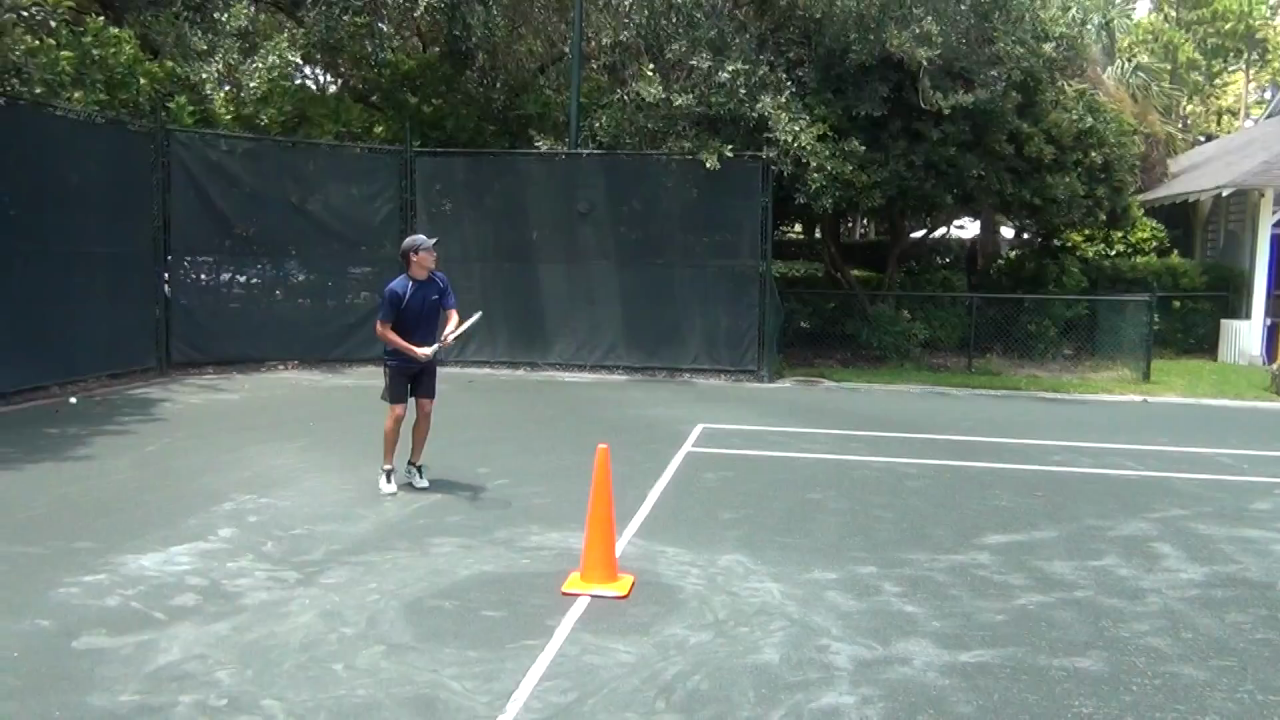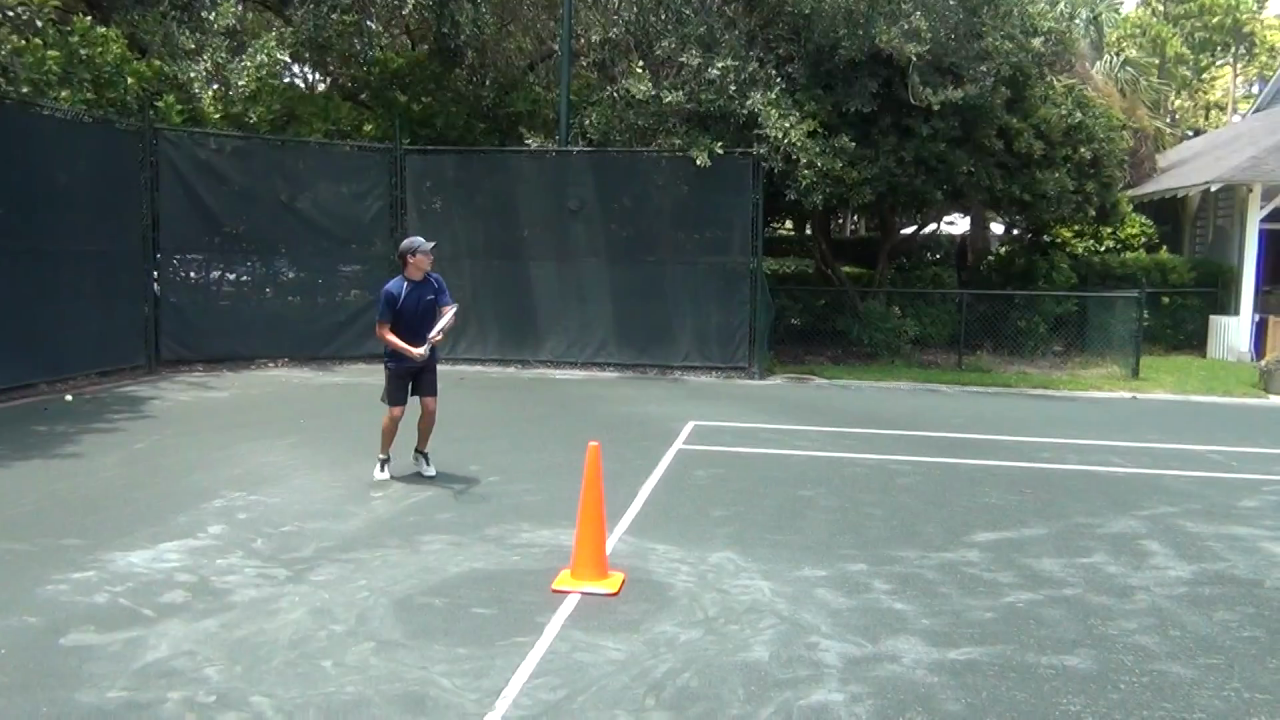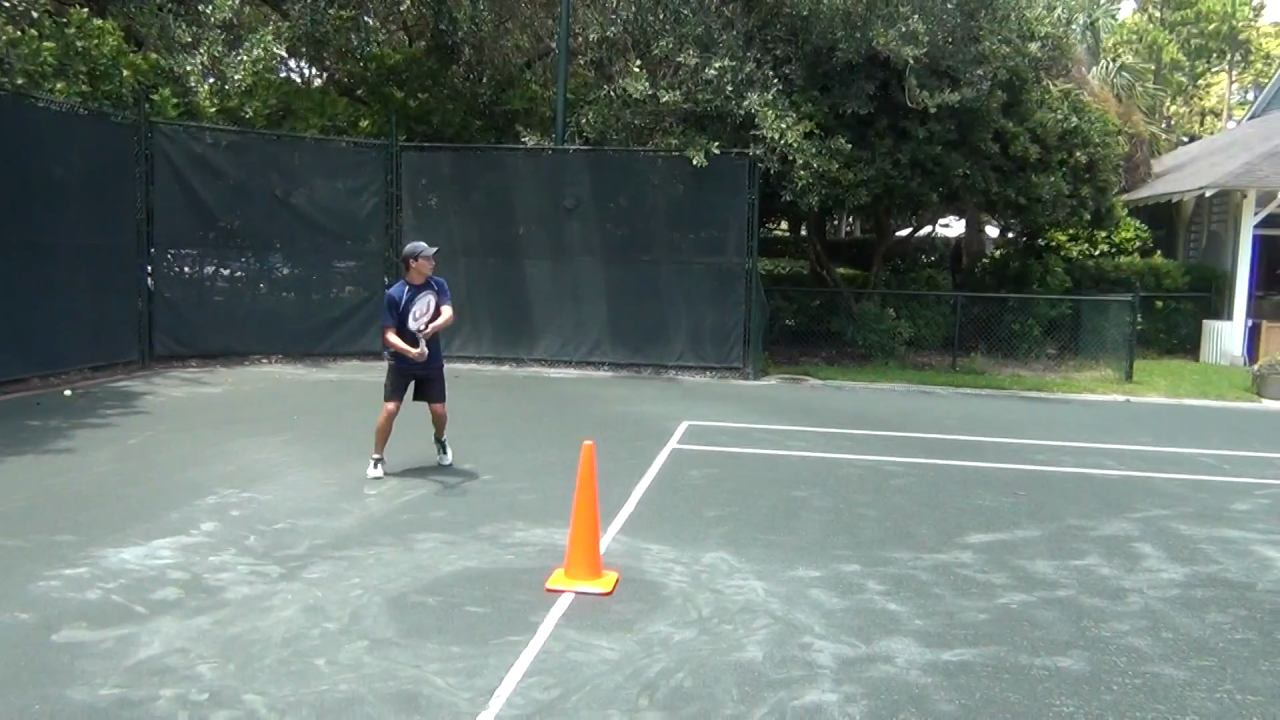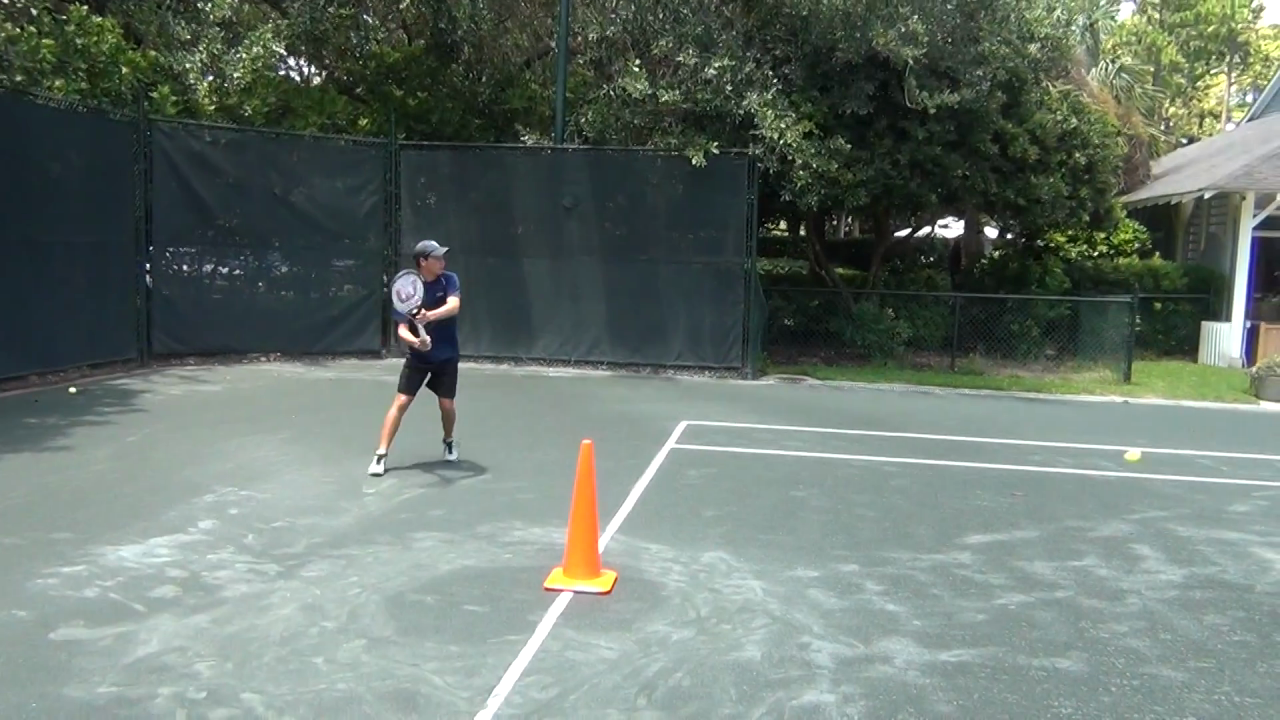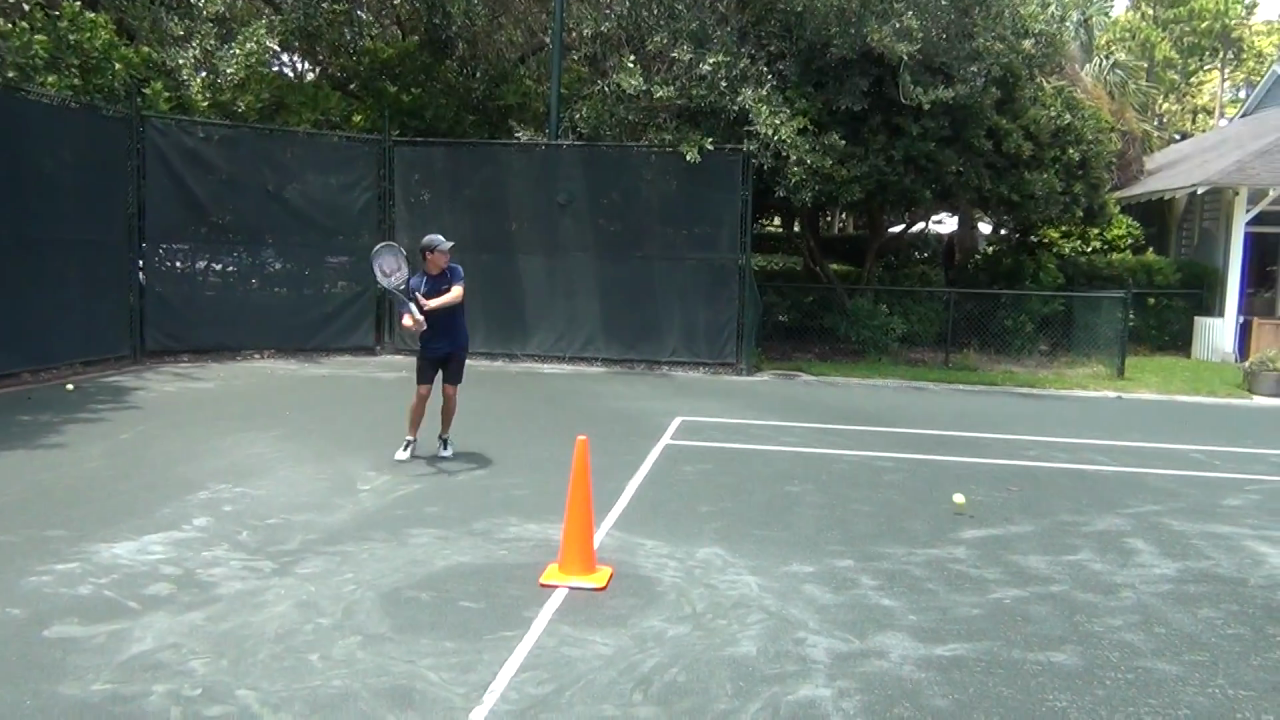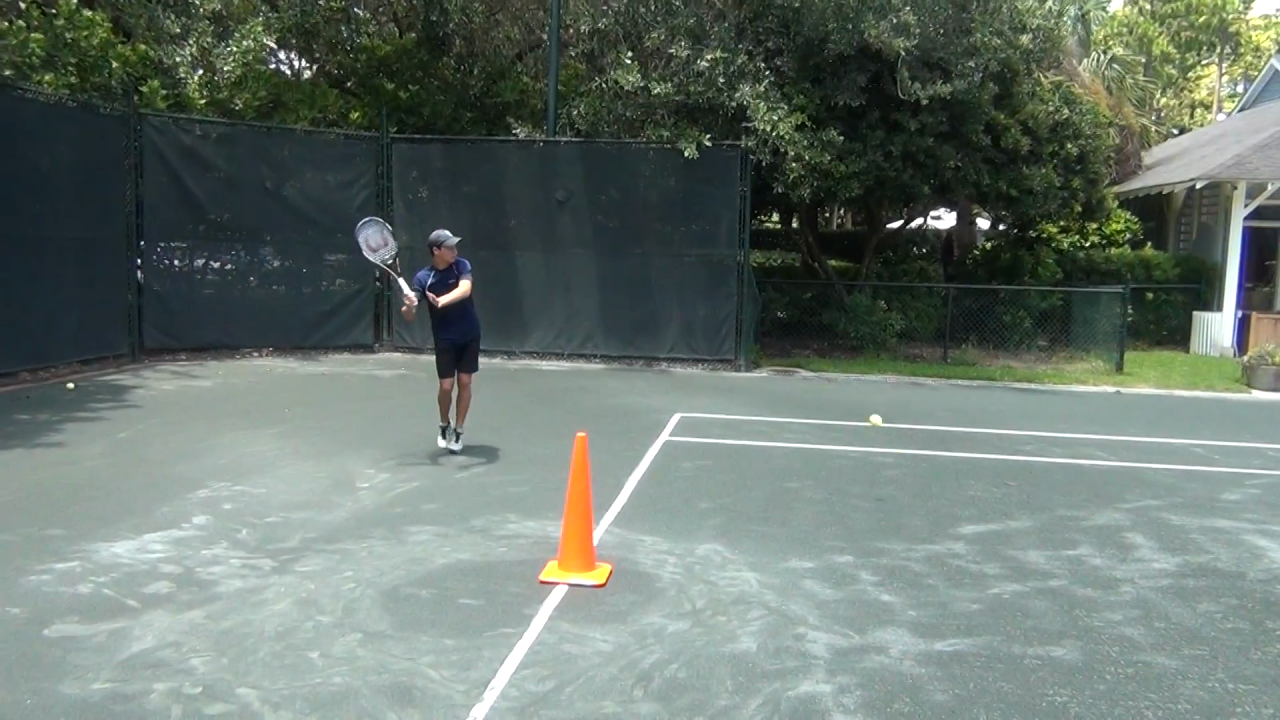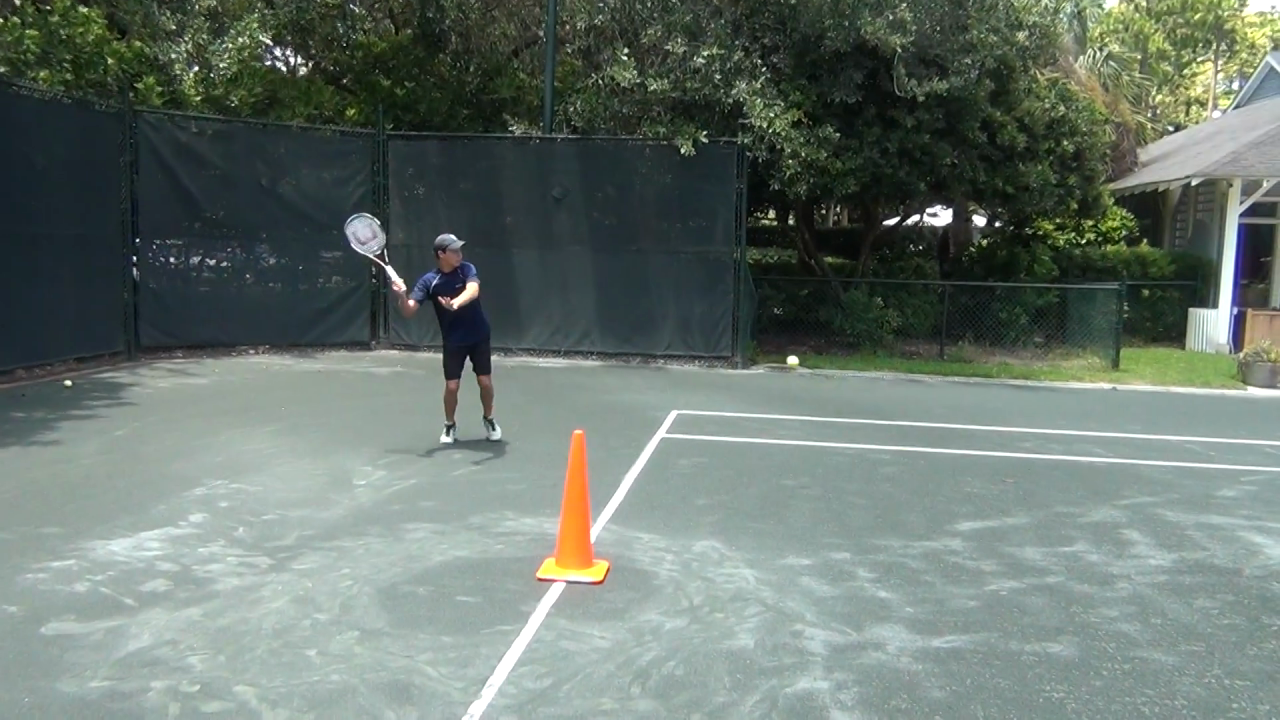
dt=0.1s
person 1, frame 1
left shoulder: (440, 281)
right shoulder: (395, 290)
left elbow: (452, 315)
right elbow: (382, 330)
left wrist: (449, 333)
right wrist: (414, 350)
left hip: (426, 359)
right hip: (399, 359)
left knee: (425, 411)
right knee: (397, 414)
left ankle: (414, 465)
right ankle: (388, 470)
person 1, frame 2
left shoulder: (435, 282)
right shoulder: (392, 291)
left elbow: (447, 312)
right elbow: (382, 332)
left wrist: (441, 330)
right wrist: (410, 351)
left hip: (426, 357)
right hip: (398, 361)
left knee: (430, 408)
right knee: (396, 413)
left ankle: (421, 453)
right ankle: (383, 459)
person 1, frame 3
left shoulder: (438, 285)
right shoulder: (393, 295)
left elbow: (448, 314)
right elbow: (389, 335)
left wrist: (433, 327)
right wrist: (409, 350)
left hip: (432, 362)
right hip: (401, 362)
left knee: (439, 410)
right knee: (390, 410)
left ankle: (440, 440)
right ankle: (377, 459)
person 1, frame 4
left shoulder: (449, 280)
left elbow: (454, 306)
right elbow: (402, 330)
left wrist: (431, 316)
right wrist: (415, 341)
left hip: (447, 356)
right hip: (418, 355)
left knee: (447, 406)
right knee: (400, 403)
left ankle: (448, 442)
right ankle: (381, 455)
person 1, frame 5
left shoulder: (454, 271)
right shoulder: (415, 284)
left elbow: (457, 295)
right elbow: (405, 320)
left wrist: (431, 304)
right wrist: (411, 324)
left hip: (457, 345)
right hip: (429, 347)
left knee: (450, 392)
right knee: (422, 393)
left ankle: (444, 438)
right ankle: (410, 440)
person 1, frame 6
left shoulder: (461, 266)
right shoulder: (422, 278)
left elbow: (465, 290)
right elbow: (410, 316)
left wrist: (443, 301)
right wrist: (408, 306)
left hip: (469, 335)
right hip: (444, 338)
left knee: (464, 382)
right knee: (446, 386)
left ankle: (458, 431)
right ankle: (444, 426)
person 1, frame 7
left shoulder: (466, 269)
right shoulder: (428, 281)
left elbow: (473, 290)
right elbow: (408, 310)
left wrist: (455, 303)
right wrist: (402, 296)
left hip: (478, 336)
right hip: (452, 340)
left knee: (485, 381)
right knee: (451, 386)
left ankle: (489, 419)
right ankle: (450, 424)
